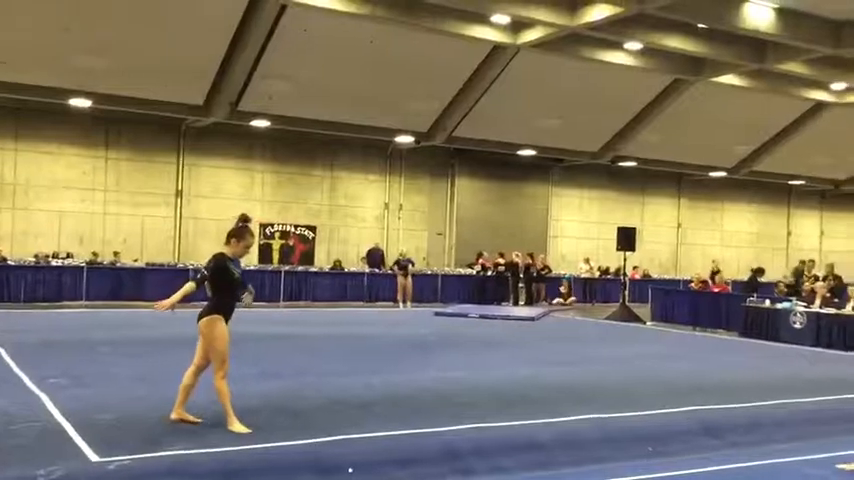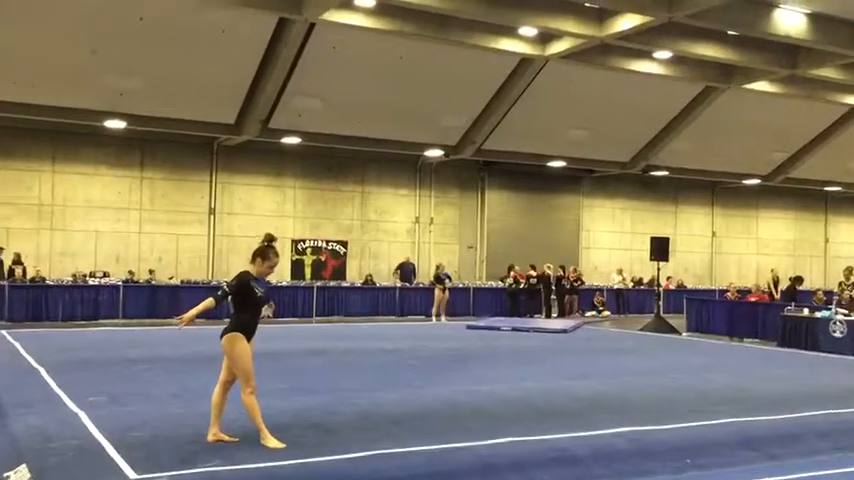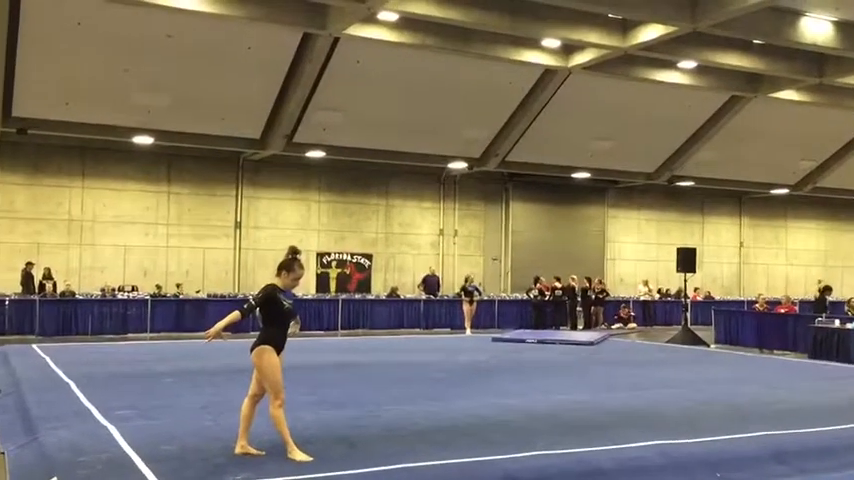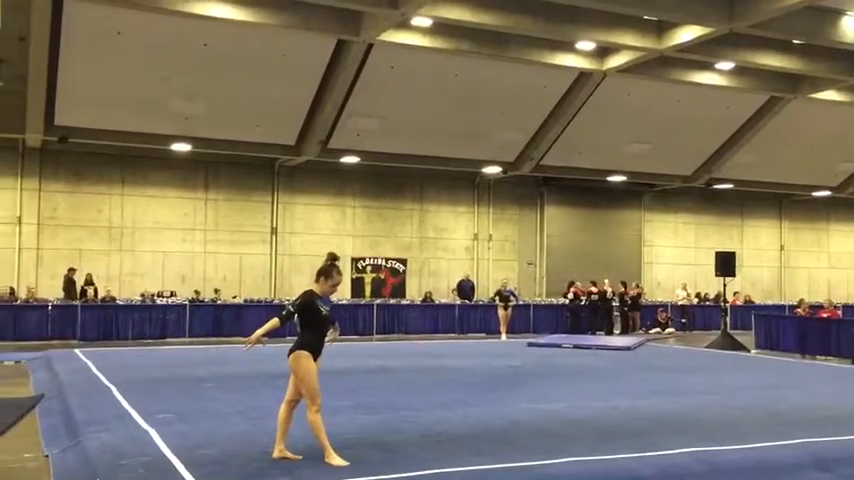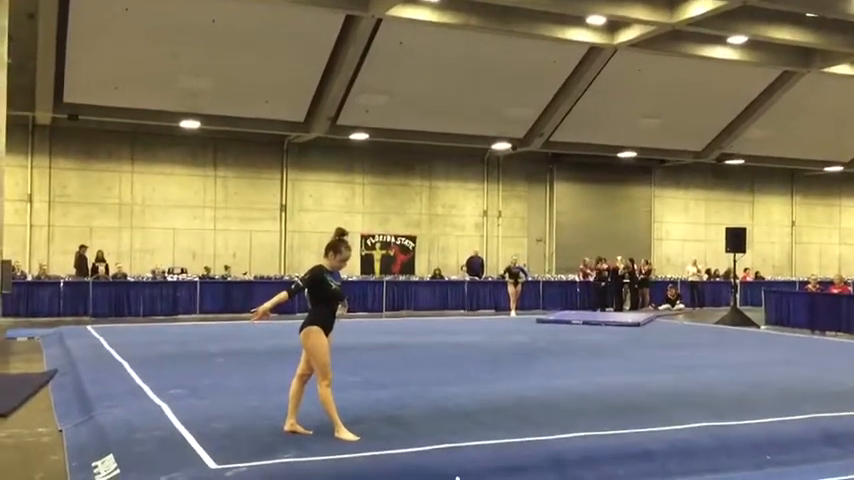
dt=1s
person 1, frame 1
left shoulder: (234, 263)
right shoulder: (219, 261)
right elbow: (198, 281)
left wrist: (246, 292)
right wrist: (174, 298)
left hip: (215, 318)
right hip: (213, 318)
left knee: (198, 366)
right knee: (221, 371)
left ankle: (178, 410)
right ankle: (231, 420)
person 1, frame 2
left shoulder: (258, 281)
right shoulder: (243, 279)
right elbow: (219, 297)
left wrist: (266, 308)
right wrist: (194, 312)
left hip: (243, 336)
right hip: (235, 336)
left knee: (225, 383)
right knee: (249, 387)
left ankle: (214, 431)
right ankle: (264, 435)
person 1, frame 3
left shoulder: (286, 294)
right shoulder: (269, 292)
right elbow: (245, 310)
right wrist: (220, 325)
left hip: (274, 349)
right hip: (265, 349)
left knee: (254, 396)
right knee: (277, 399)
left ankle: (242, 444)
right ankle: (291, 448)
person 1, frame 4
left shoulder: (324, 300)
right shoulder: (307, 298)
right elbow: (284, 317)
left wrist: (333, 329)
right wrist: (260, 332)
left hip: (311, 355)
right hip: (302, 354)
left knee: (291, 400)
right knee: (314, 405)
left ankle: (280, 448)
right ankle: (329, 453)
person 1, frame 5
left shoulder: (334, 275)
right shoulder: (317, 273)
right elbow: (293, 290)
left wrist: (342, 304)
right wrist: (268, 305)
left hip: (323, 329)
right hip: (313, 329)
left knee: (303, 375)
right knee: (325, 380)
left ankle: (291, 422)
right ankle: (339, 428)
